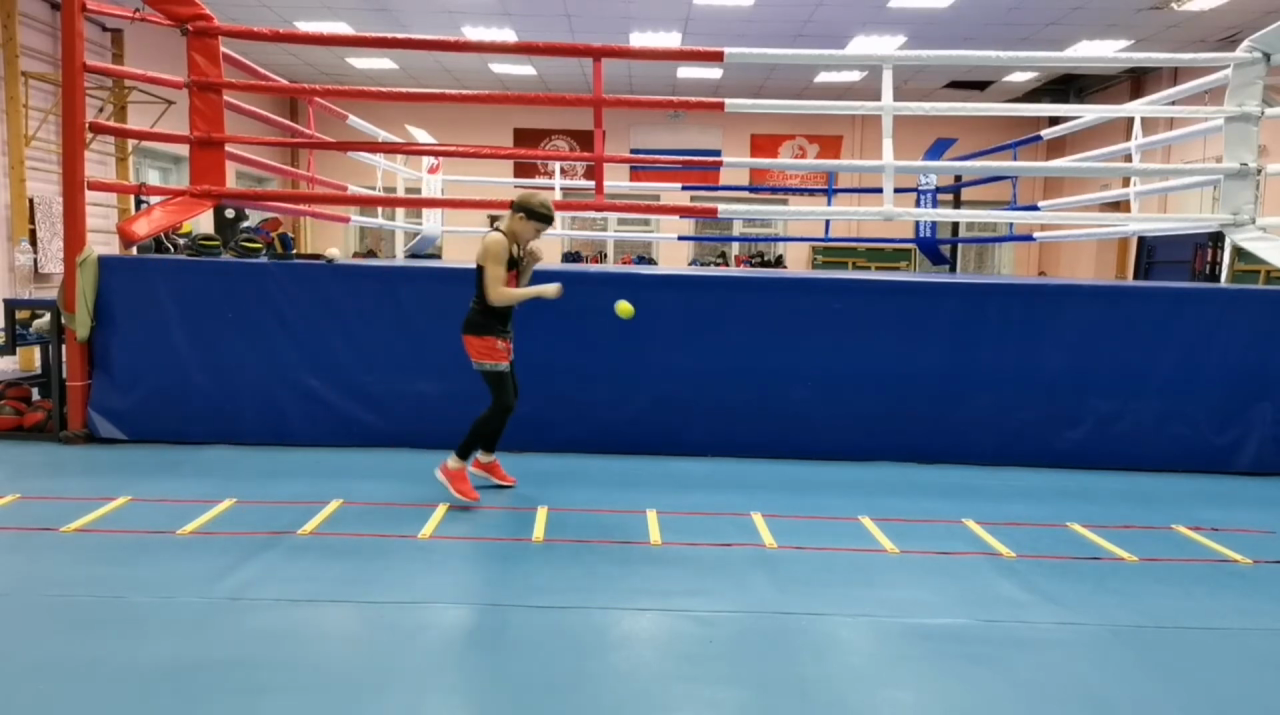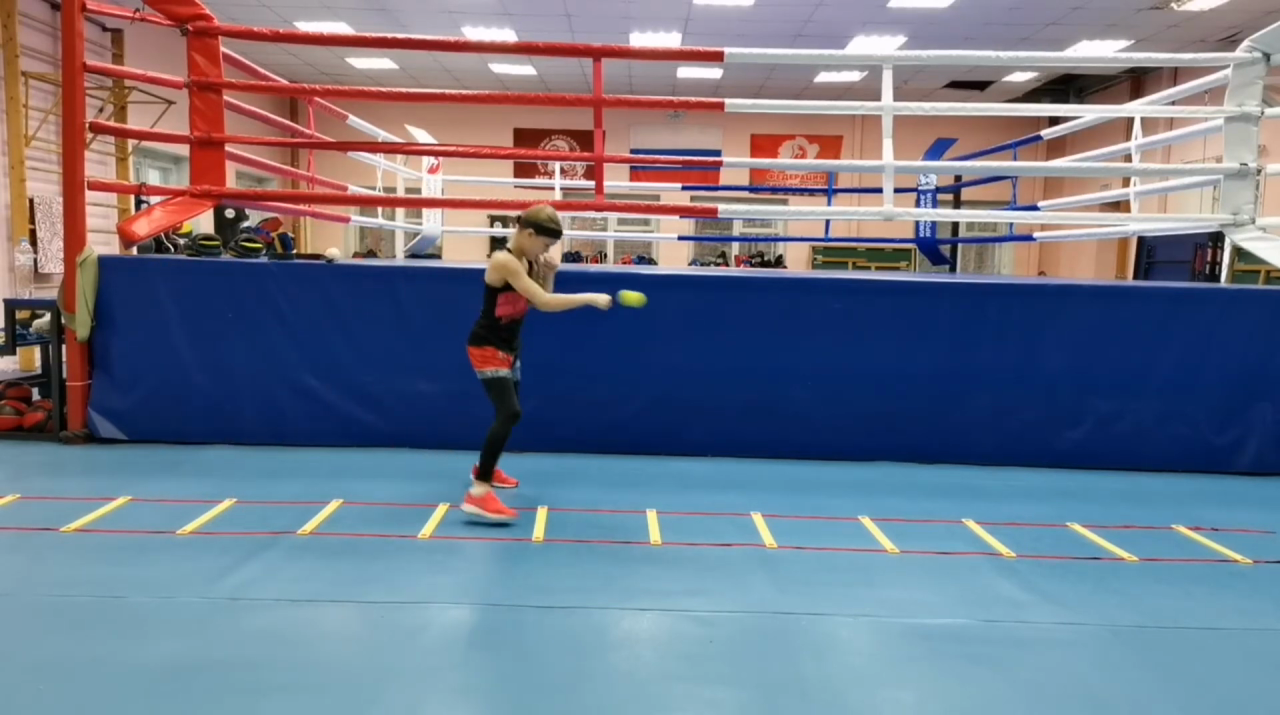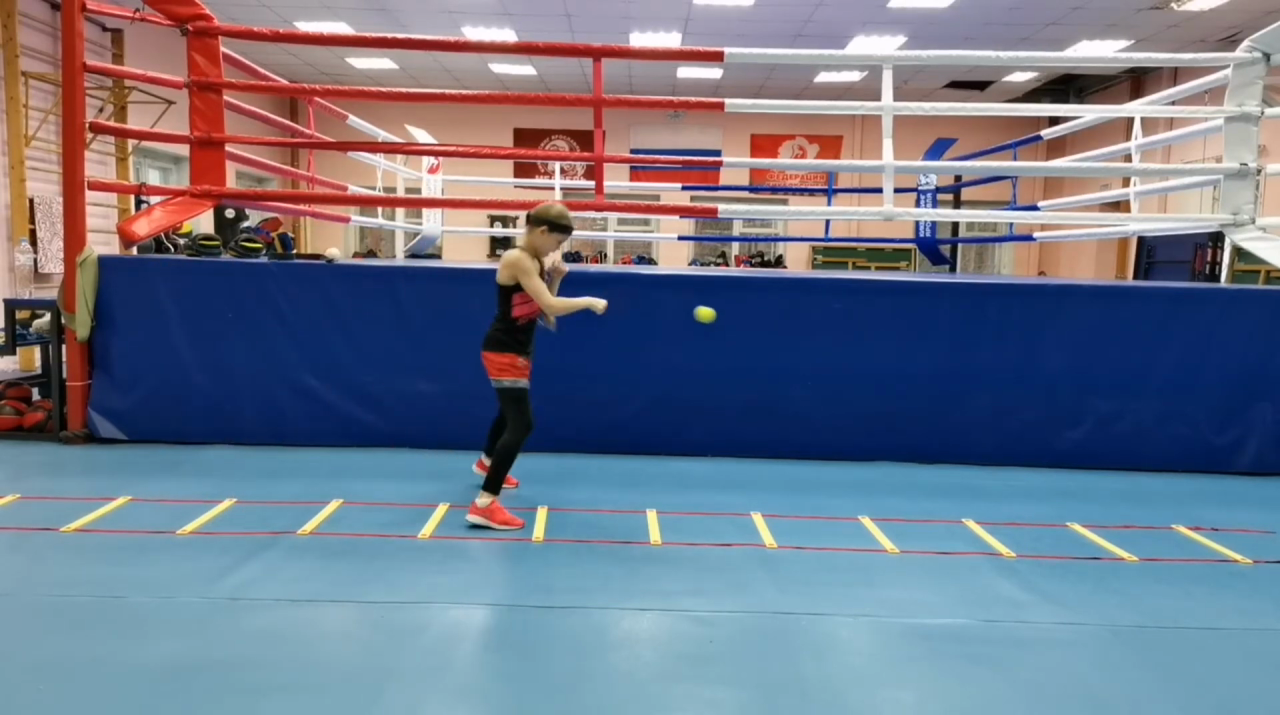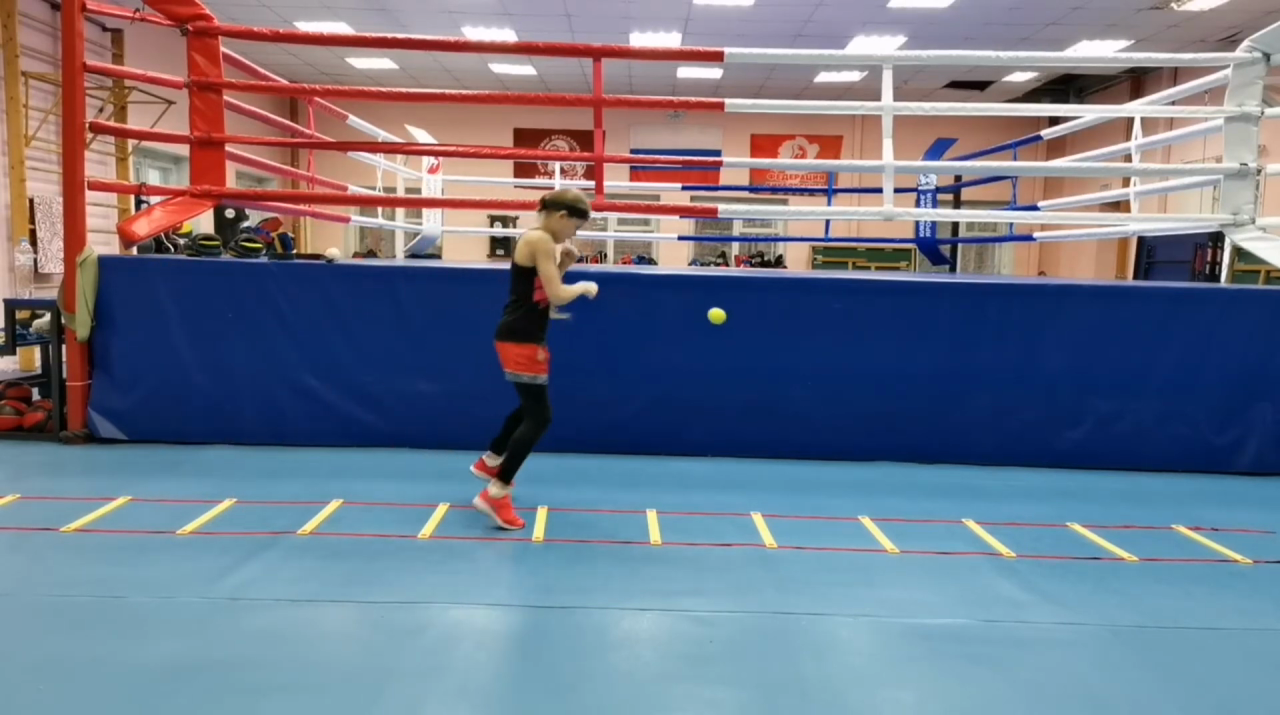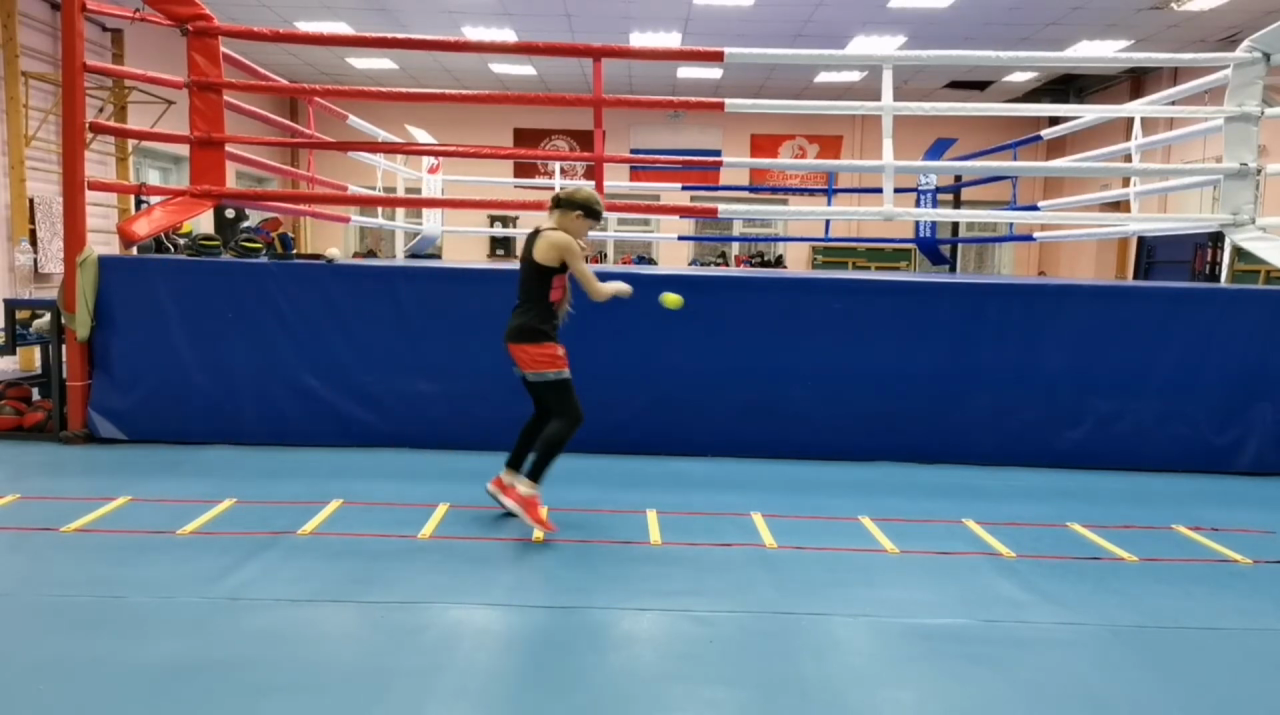
dt=0.1s
person 1, frame 1
left shoulder: (515, 243)
right shoulder: (495, 241)
left elbow: (515, 287)
right elbow: (497, 295)
left wrist: (530, 263)
right wrist: (541, 290)
left hip: (500, 332)
right hip: (483, 333)
left knee: (509, 397)
right knee: (503, 403)
left ankle: (485, 459)
right ankle: (454, 465)
person 1, frame 2
left shoulder: (526, 260)
right shoulder: (503, 261)
left elbow: (539, 301)
right elbow: (544, 301)
left wrist: (548, 274)
right wrist: (591, 298)
left hip: (506, 347)
right hip: (487, 347)
left knee: (508, 409)
right knee: (509, 413)
left ankle: (486, 467)
right ankle: (478, 493)
person 1, frame 3
left shoulder: (535, 259)
right shoulder: (517, 259)
left elbow: (543, 308)
right elbow: (549, 307)
left wrist: (555, 278)
right wrist: (589, 301)
left hip: (518, 351)
right hip: (503, 352)
left knee: (512, 415)
right knee: (521, 424)
left ankle: (487, 463)
right ankle: (484, 503)
person 1, frame 4
left shoulder: (536, 241)
right shoulder: (538, 240)
left elbow: (542, 293)
right elbow: (556, 295)
left wrist: (563, 263)
right wrist: (585, 286)
left hip: (518, 336)
right hip: (522, 339)
left knee: (529, 409)
right knee: (539, 418)
left ankle: (489, 461)
right ankle: (494, 492)
person 1, frame 5
left shoulder: (537, 236)
right shoulder: (561, 241)
right elbow: (598, 293)
right wrist: (619, 286)
left hip: (524, 337)
right hip: (535, 339)
left knee: (548, 411)
right knee: (570, 415)
left ankle: (507, 479)
right ankle: (525, 489)
